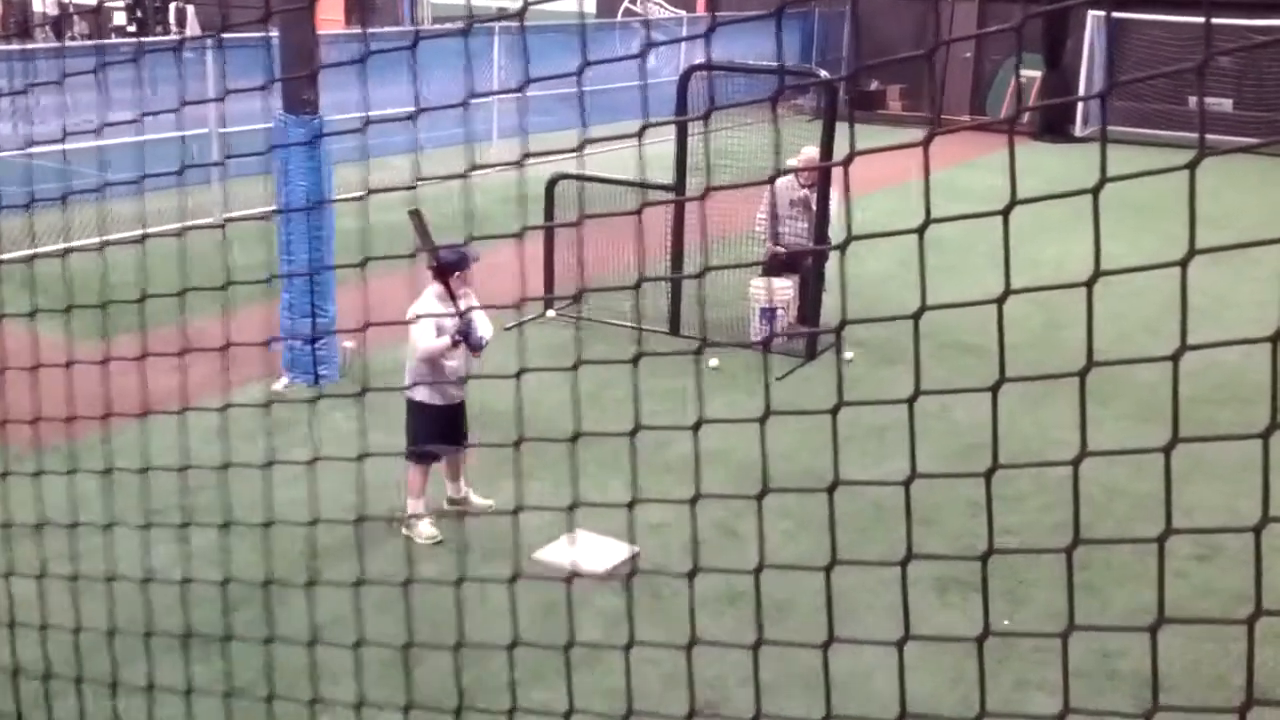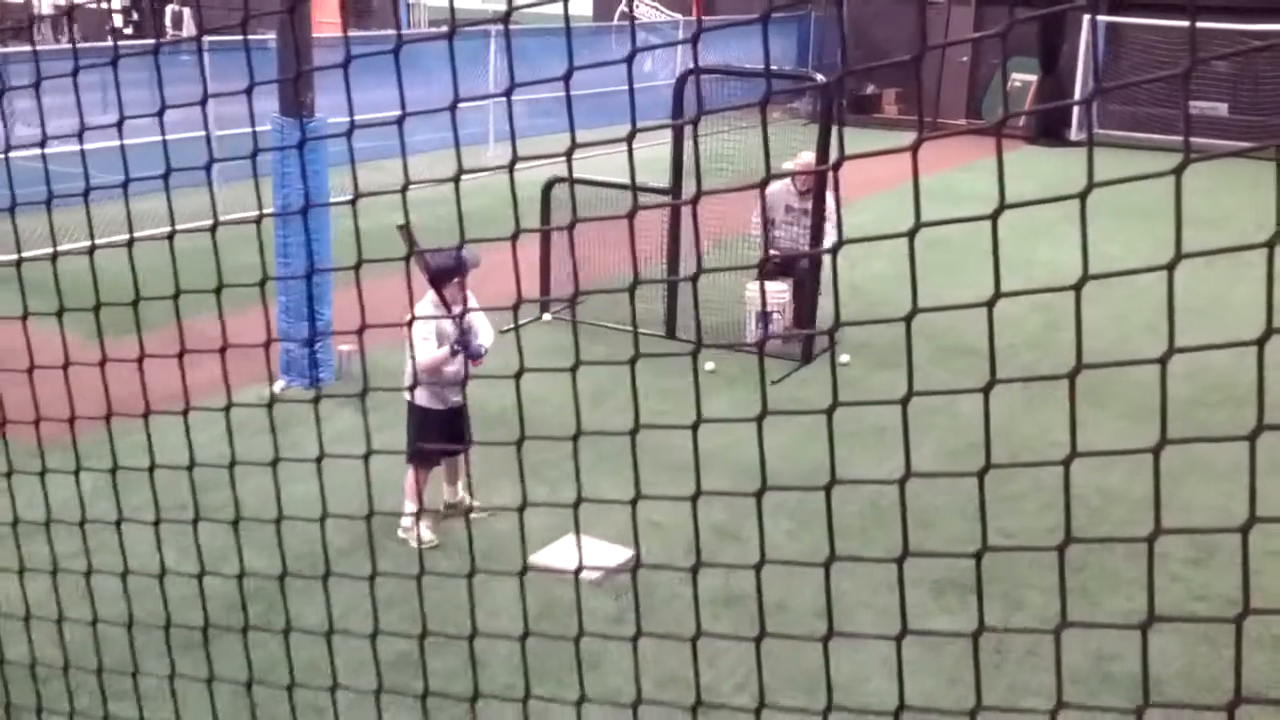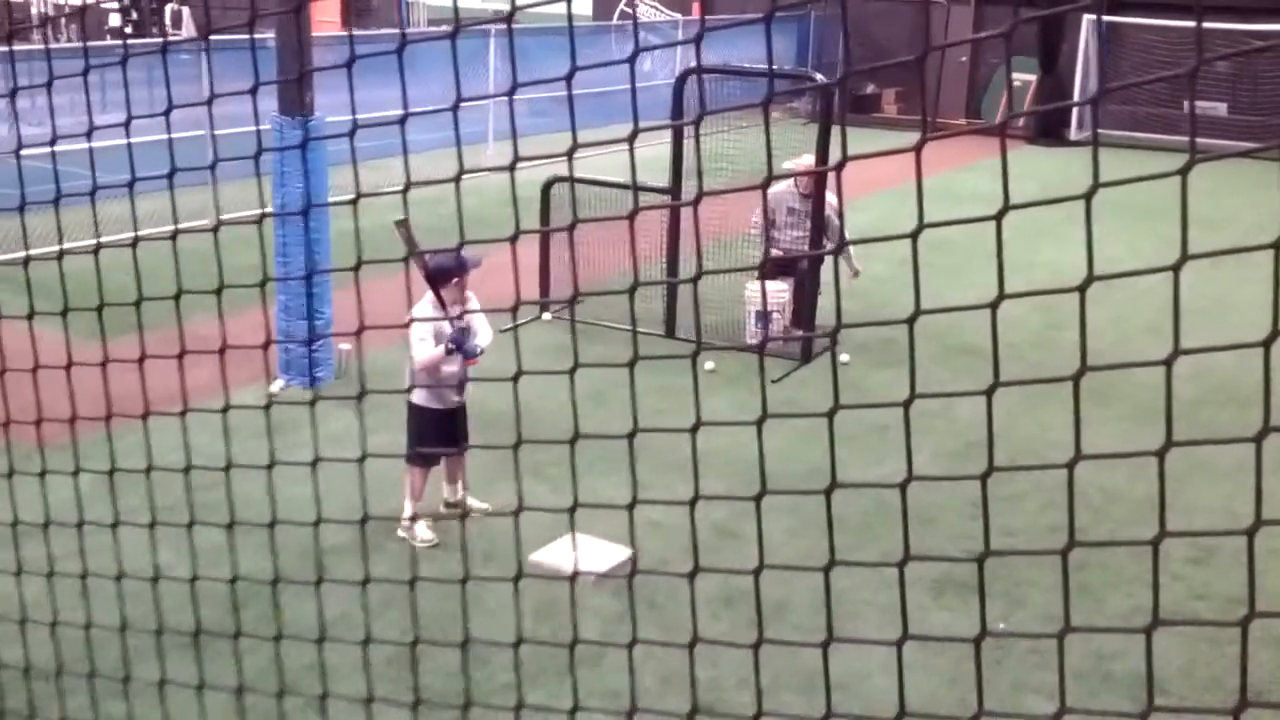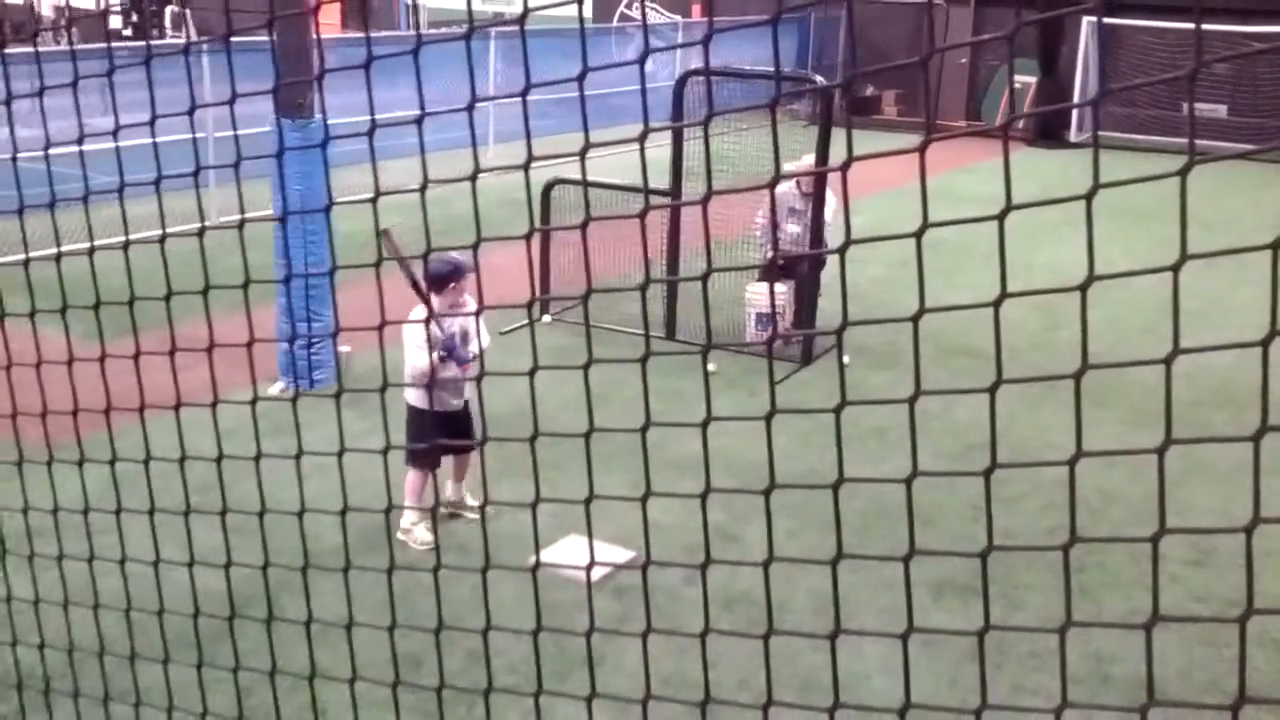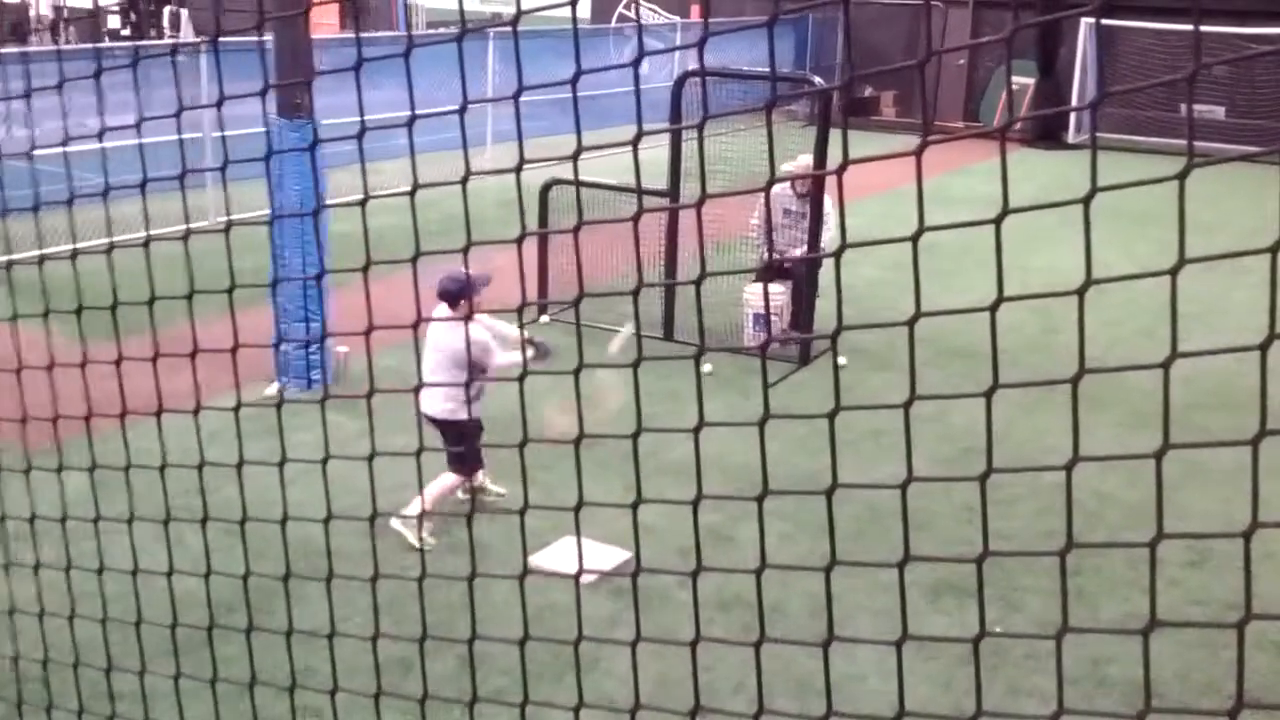
dt=0.4s
person 1, frame 1
left shoulder: (464, 296)
right shoulder: (423, 309)
left elbow: (484, 324)
right elbow: (422, 351)
left wrist: (479, 338)
right wrist: (455, 338)
left hip: (454, 389)
right hip: (426, 394)
left knee: (455, 446)
right knee: (423, 456)
left ankle: (458, 494)
right ankle: (414, 515)
person 1, frame 2
left shoulder: (466, 300)
right shoulder: (422, 316)
left elbow: (485, 330)
right elbow: (423, 362)
left wrist: (479, 346)
right wrist: (454, 347)
left hip: (455, 393)
right hip: (427, 399)
left knee: (455, 450)
right knee: (423, 460)
left ankle: (454, 499)
right ankle: (411, 519)
person 1, frame 3
left shoulder: (468, 300)
right shoulder: (421, 316)
left elbow: (484, 331)
right elbow: (420, 361)
left wrist: (475, 347)
right wrist: (449, 346)
left hip: (456, 393)
right hip: (427, 399)
left knee: (455, 450)
right knee: (421, 460)
left ankle: (455, 497)
right ankle: (410, 519)
person 1, frame 4
left shoulder: (467, 305)
right shoulder: (419, 323)
left elbow: (481, 338)
right elbow: (415, 369)
left wrist: (469, 354)
right wrist: (442, 355)
left hip: (458, 394)
right hip: (426, 403)
left knee: (465, 449)
right knee: (423, 462)
left ankle: (453, 498)
right ankle: (411, 521)
person 1, frame 5
left shoulder: (442, 313)
right shoulder: (471, 333)
left elbow: (490, 324)
right elbow: (498, 362)
left wrist: (524, 337)
right wrist: (531, 353)
left hip: (435, 399)
right hip: (450, 408)
left knee: (471, 439)
right knee: (463, 469)
left ankle: (474, 484)
right ankle: (413, 515)
